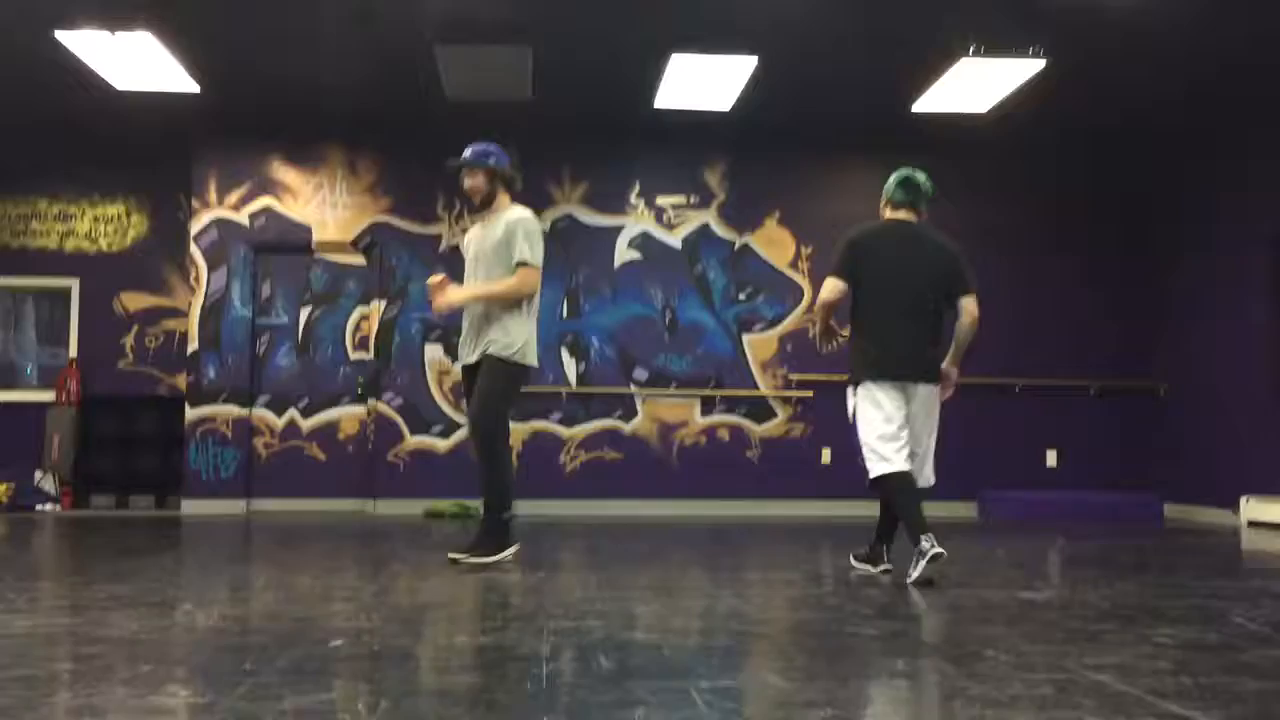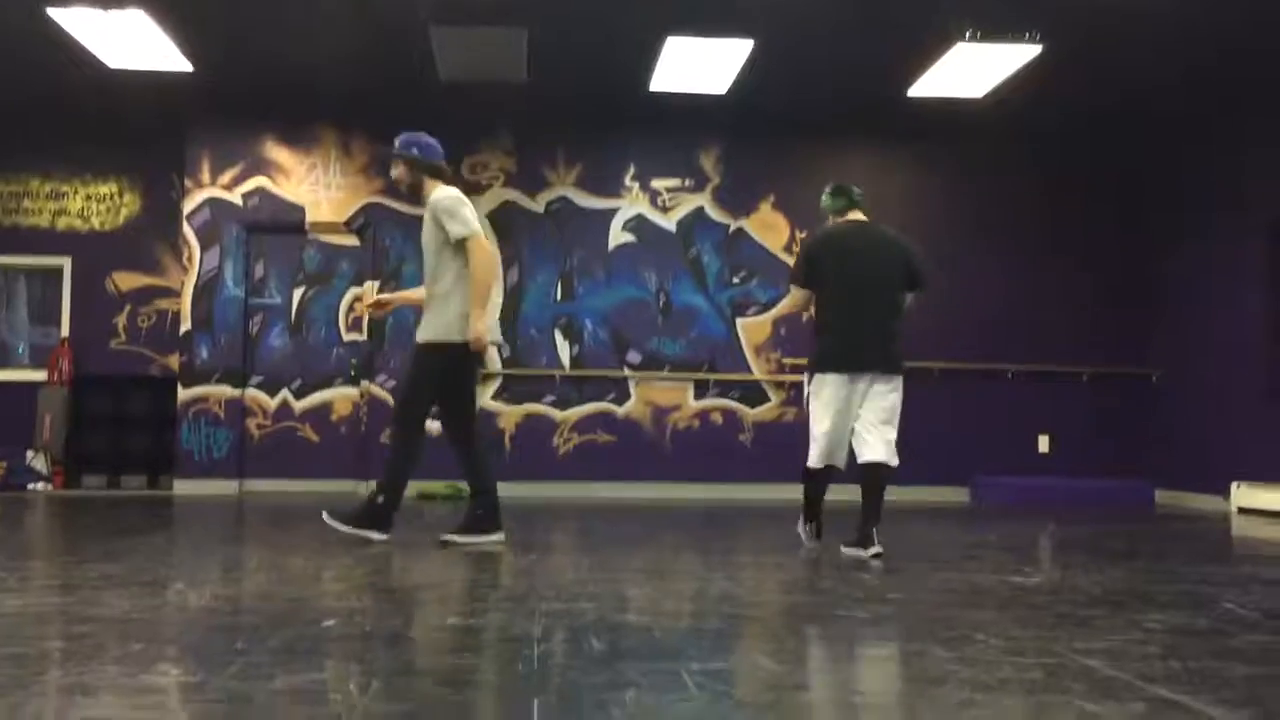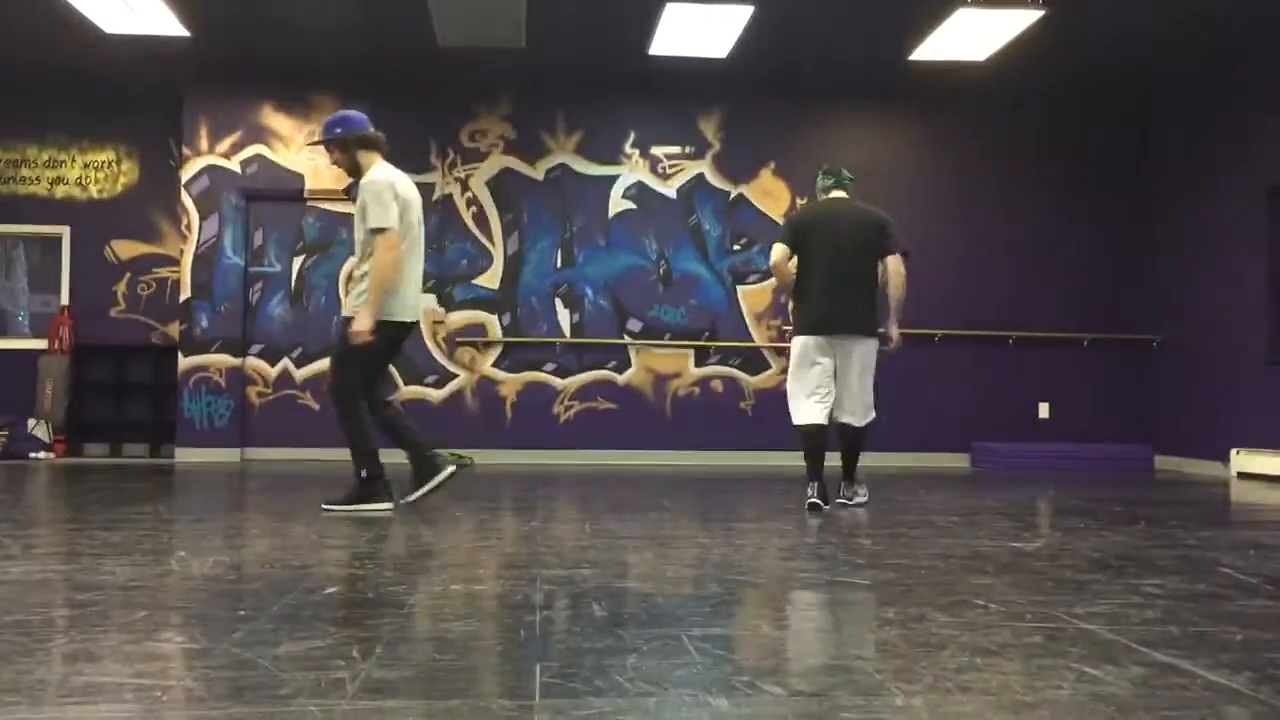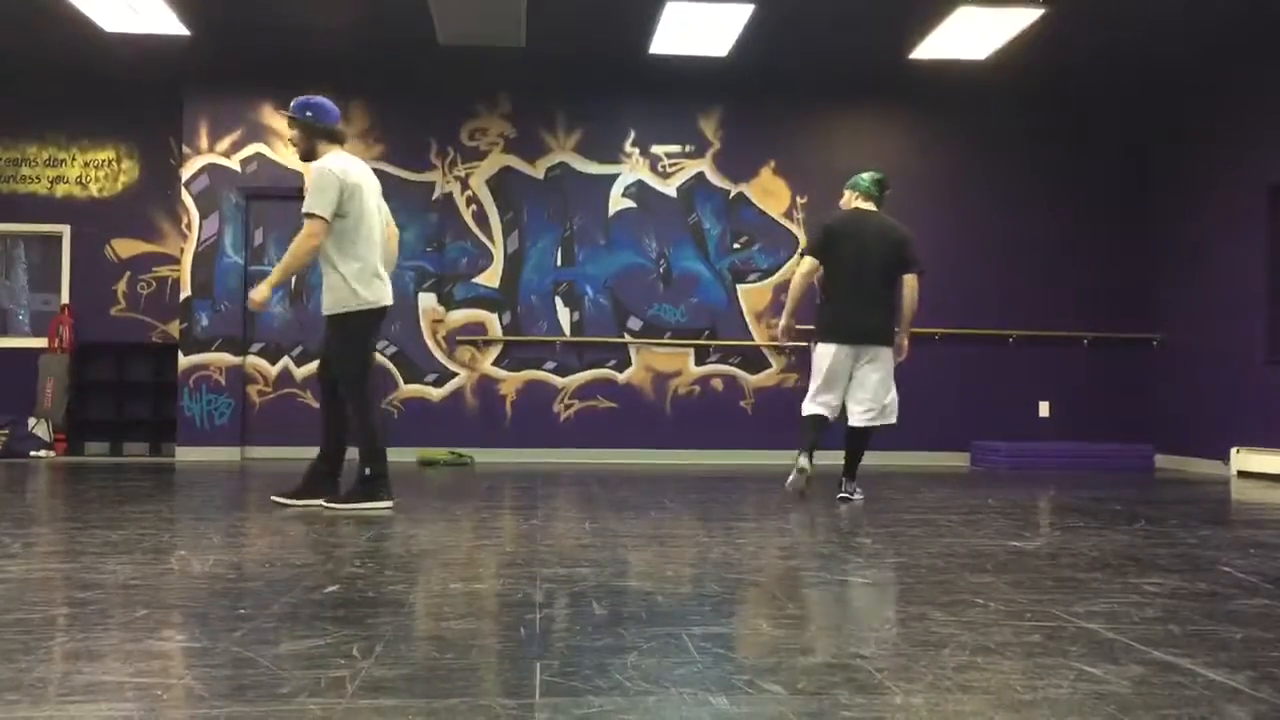
dt=0.5s
person 1, frame 1
left shoulder: (519, 221)
right shoulder: (476, 229)
left elbow: (526, 284)
left wrist: (464, 295)
right wrist: (450, 290)
left hip: (508, 350)
right hip: (475, 351)
left knee: (485, 430)
right knee: (490, 437)
left ankle: (496, 532)
right ankle: (498, 535)
person 1, frame 2
left shoulder: (446, 200)
right shoulder: (440, 207)
left elbow: (482, 255)
left wrist: (478, 317)
right wrist: (398, 298)
left hip: (449, 335)
right hip: (453, 335)
left knee: (407, 418)
right knee: (459, 426)
left ankle: (378, 513)
right ankle: (485, 518)
person 1, frame 3
left shoulder: (376, 182)
right shoulder: (399, 179)
left elbow: (388, 252)
left wrist: (364, 311)
left hip: (379, 310)
right hip: (401, 309)
left knee: (345, 392)
right knee: (365, 392)
left ankle: (372, 486)
right ankle: (427, 462)
person 1, frame 4
left shoulder: (326, 169)
right shoulder: (360, 169)
left elbow: (312, 236)
right elbow: (391, 233)
left wrist: (269, 285)
right wrist: (380, 278)
left hip: (352, 300)
right hip: (368, 295)
left knee: (355, 391)
right knee: (332, 387)
left ankle: (374, 486)
right ankle: (322, 482)
person 2, frame 1
left shoulder: (861, 241)
right shoulder: (944, 250)
left elbow: (828, 297)
right elbow: (971, 313)
left wrist: (824, 328)
right wrist: (953, 361)
left hip: (874, 368)
right hip: (923, 371)
left knee: (888, 457)
right knee: (910, 460)
left ankle: (923, 538)
right ankle: (878, 550)
person 2, frame 2
left shoulder: (819, 244)
right shoulder: (897, 247)
left elbow: (798, 303)
right elbow: (907, 300)
left hip: (833, 360)
right hip: (884, 361)
left knee: (823, 446)
right knee: (877, 447)
left ankle: (811, 524)
right ankle: (868, 533)
person 2, frame 3
left shoulder: (802, 217)
right shoulder: (876, 219)
left elbow: (776, 262)
right elbow: (896, 272)
left wrist: (796, 295)
right wrist: (893, 321)
left hip: (812, 325)
right hip: (859, 326)
left knee: (811, 405)
right knee: (854, 407)
left ankle: (816, 486)
right ankle: (849, 483)
person 2, frame 4
left shoulder: (832, 226)
right shoulder: (899, 234)
left elbow: (805, 272)
right elbow: (910, 287)
left wrist: (787, 316)
right wrist: (903, 333)
left hip: (833, 331)
right hip: (877, 334)
left knee: (822, 400)
right knee: (864, 409)
left ankle: (805, 457)
right ankle: (848, 481)
